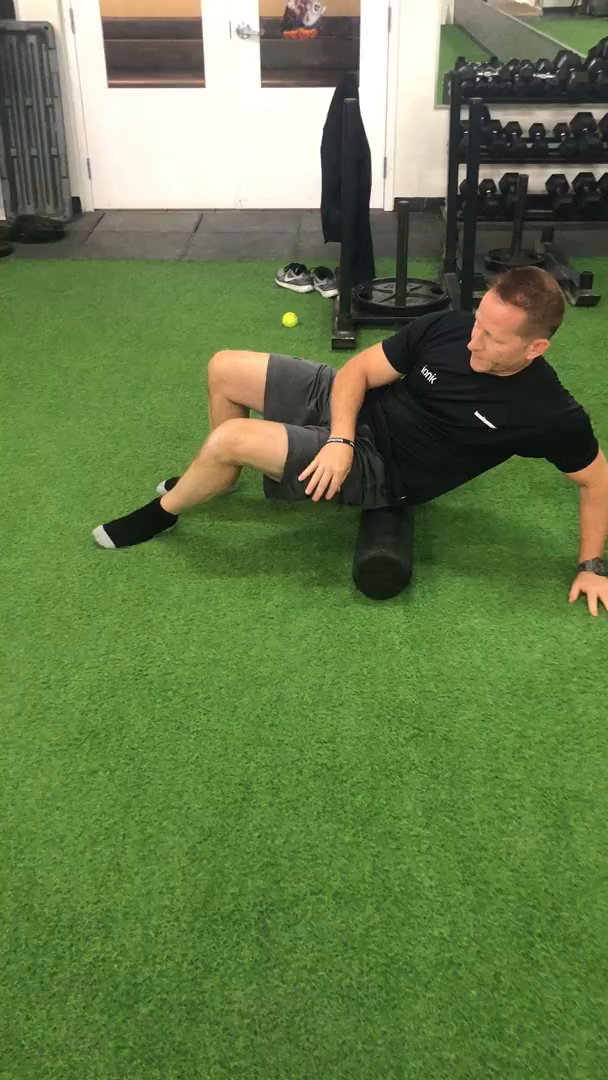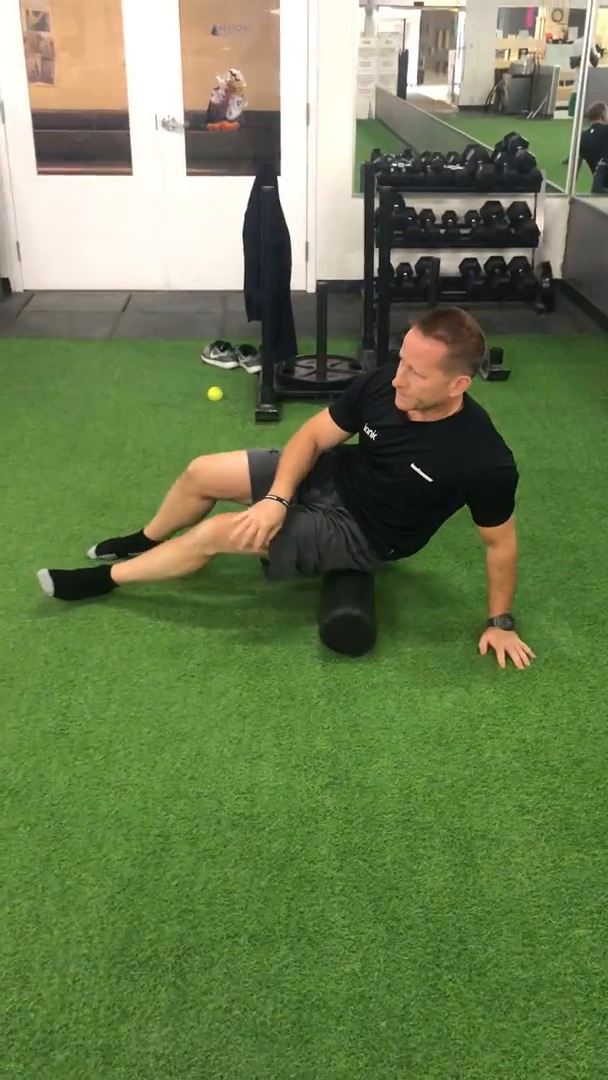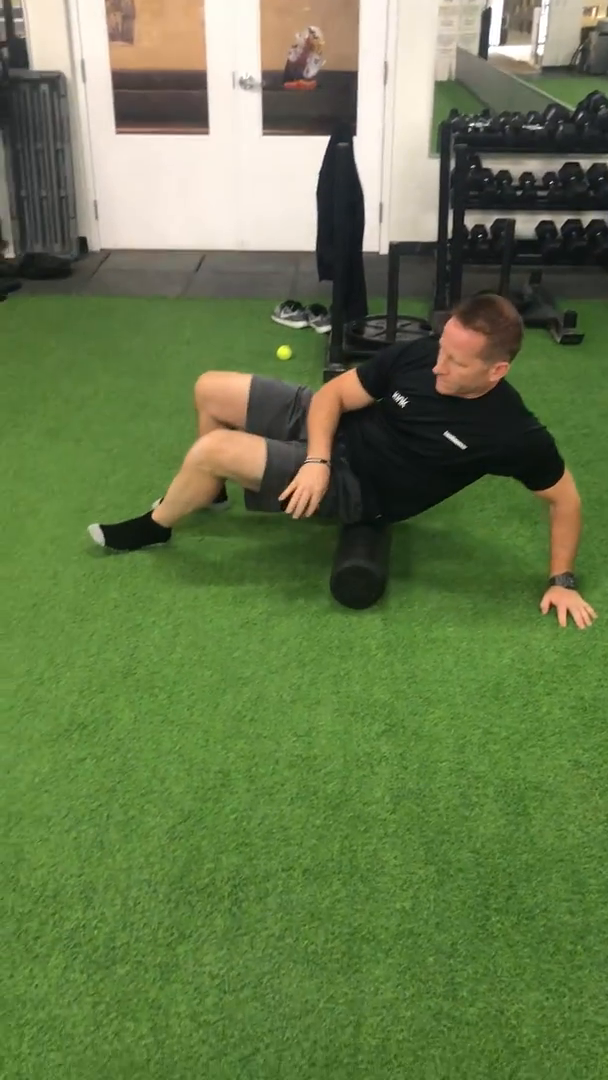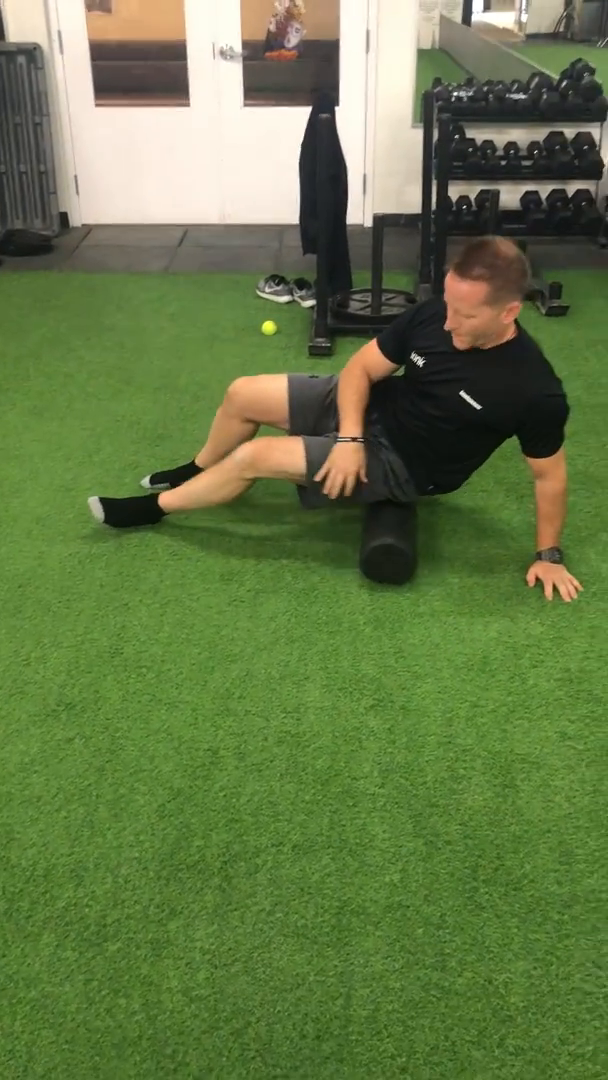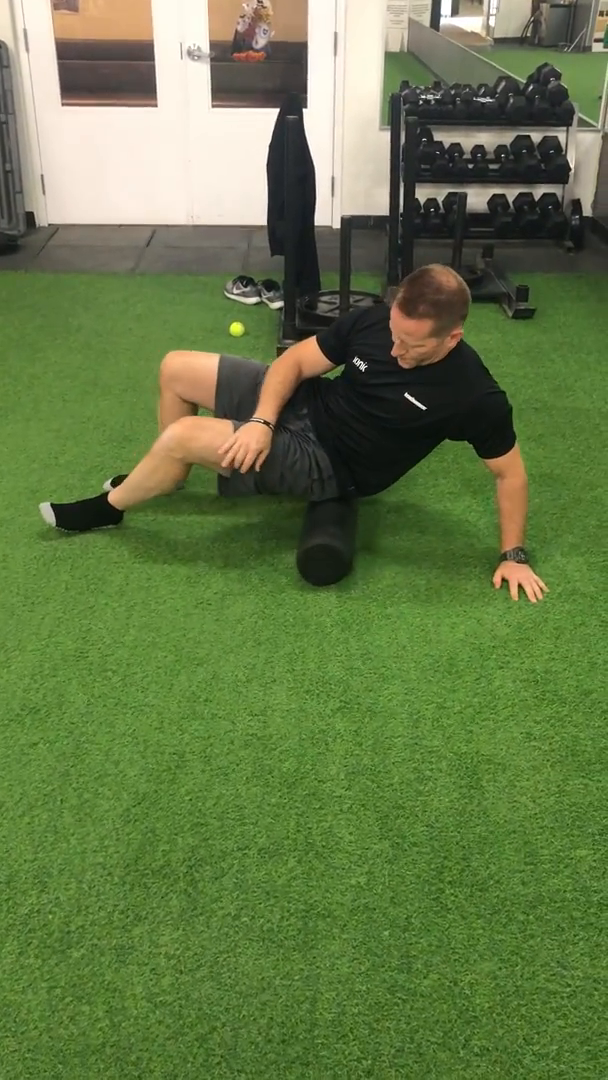
dt=1s
person 1, frame 1
left shoulder: (547, 413)
right shoulder: (446, 328)
right elbow: (357, 370)
right wrist: (340, 441)
left hip: (381, 467)
right hip: (356, 405)
left knee: (230, 440)
right knee: (225, 368)
left ankle: (161, 514)
right ankle: (210, 479)
person 1, frame 2
left shoulder: (483, 460)
right shoulder: (381, 386)
left elbow: (501, 543)
right elbow: (313, 436)
left wrist: (500, 622)
right wrist: (277, 498)
left hip: (359, 534)
right hip: (330, 476)
left knee: (215, 532)
right knee: (200, 473)
left ankle: (105, 579)
right ankle: (144, 541)
person 1, frame 3
left shoulder: (513, 433)
right shoulder: (419, 355)
left elbow: (564, 498)
right elbow: (334, 394)
left wrist: (561, 580)
right wrist: (318, 460)
left hip: (357, 483)
right hip: (334, 427)
left knee: (210, 452)
right knee: (211, 389)
left ankle: (154, 527)
right ankle: (208, 493)
person 1, frame 4
left shoulder: (532, 391)
right shoulder: (434, 314)
left elbow: (550, 475)
right elbow: (362, 367)
left wrist: (548, 555)
right wrist: (350, 439)
left hip: (403, 466)
right hip: (370, 409)
left knee: (253, 455)
right knee: (242, 393)
left ankle: (155, 506)
right ankle: (197, 471)
person 1, frame 5
left shoulder: (475, 396)
right shoulder: (375, 321)
left elbow: (509, 472)
right elbow: (295, 361)
left wrist: (513, 555)
right wrist: (263, 422)
left hip: (327, 463)
right hip: (306, 404)
left knee: (182, 437)
right knee: (177, 368)
left ankle: (108, 507)
right ankle: (151, 475)
